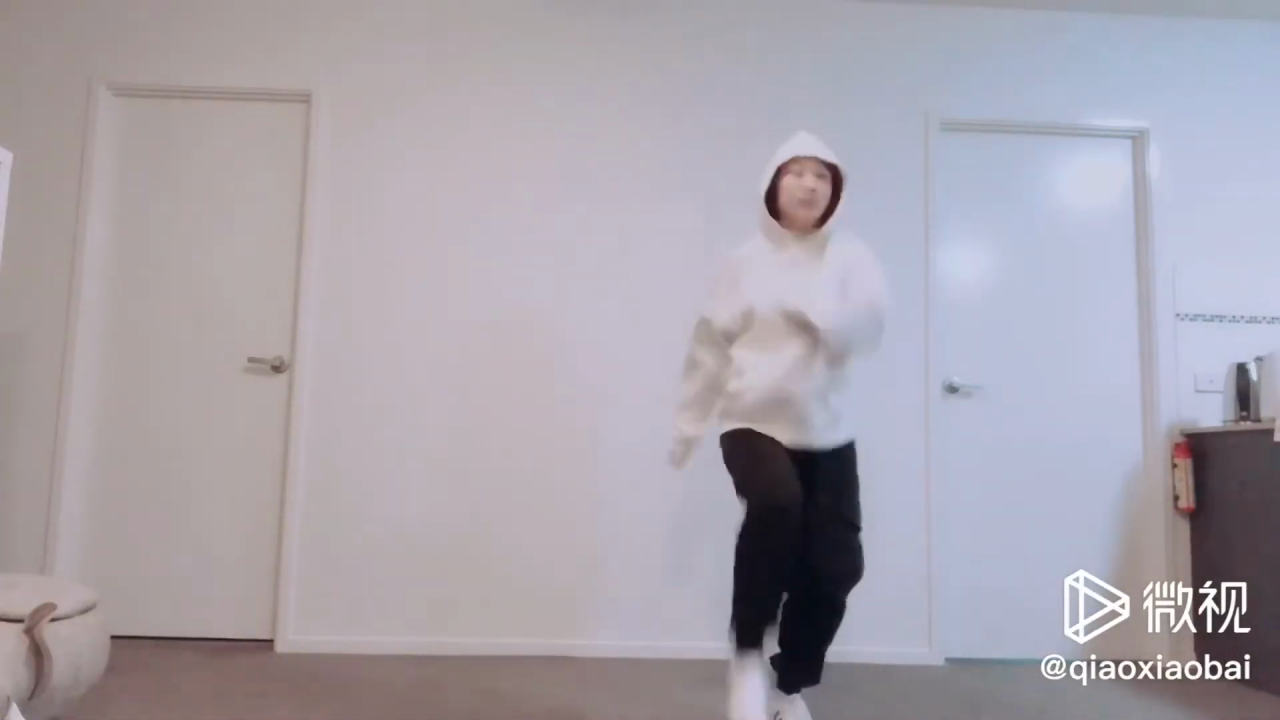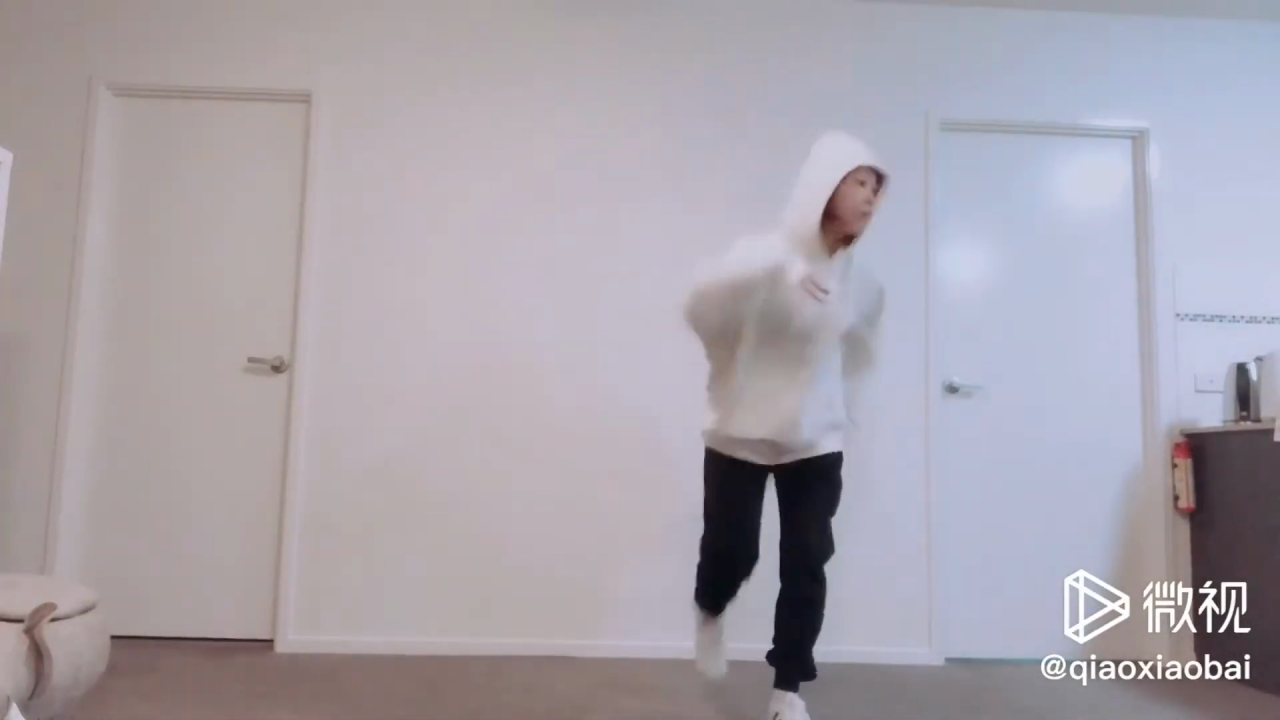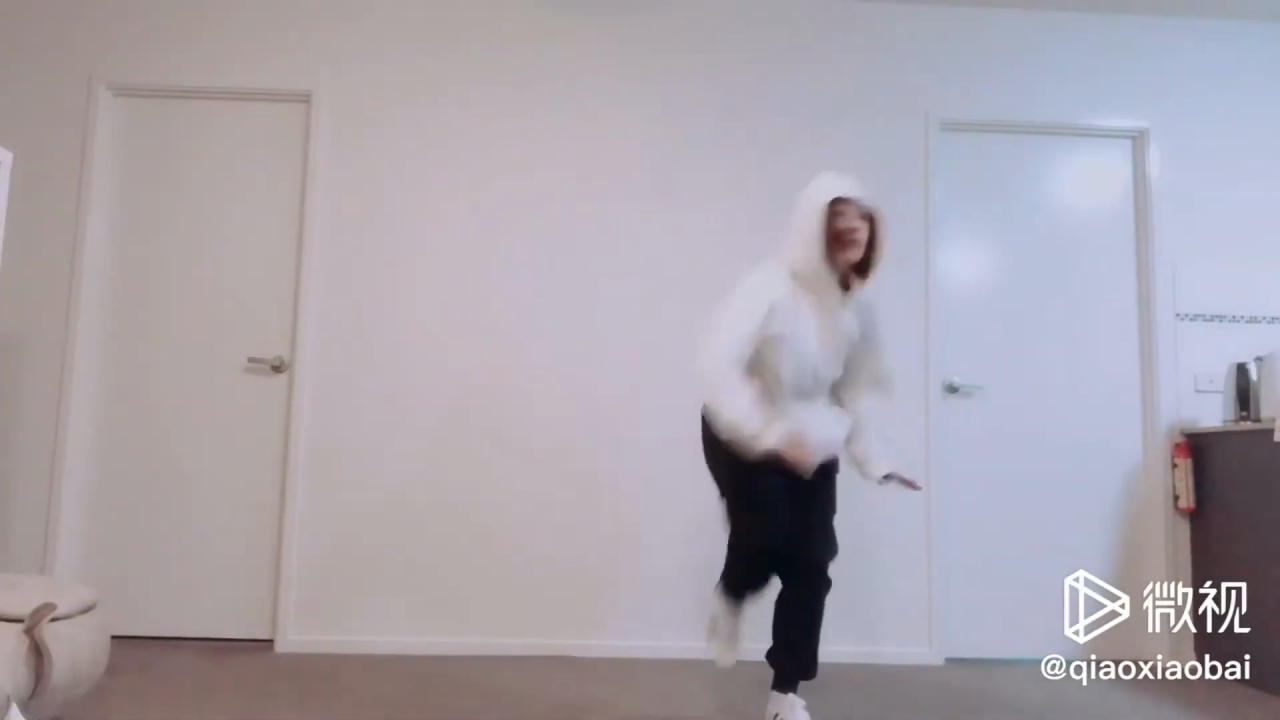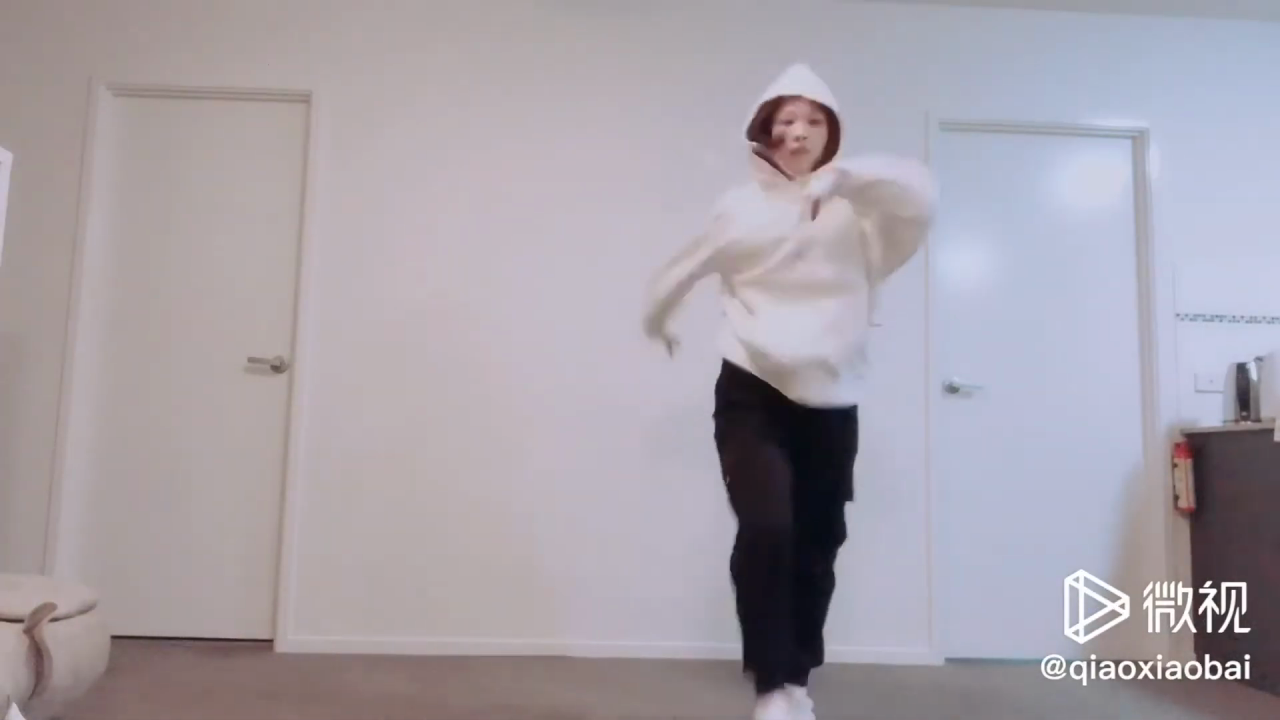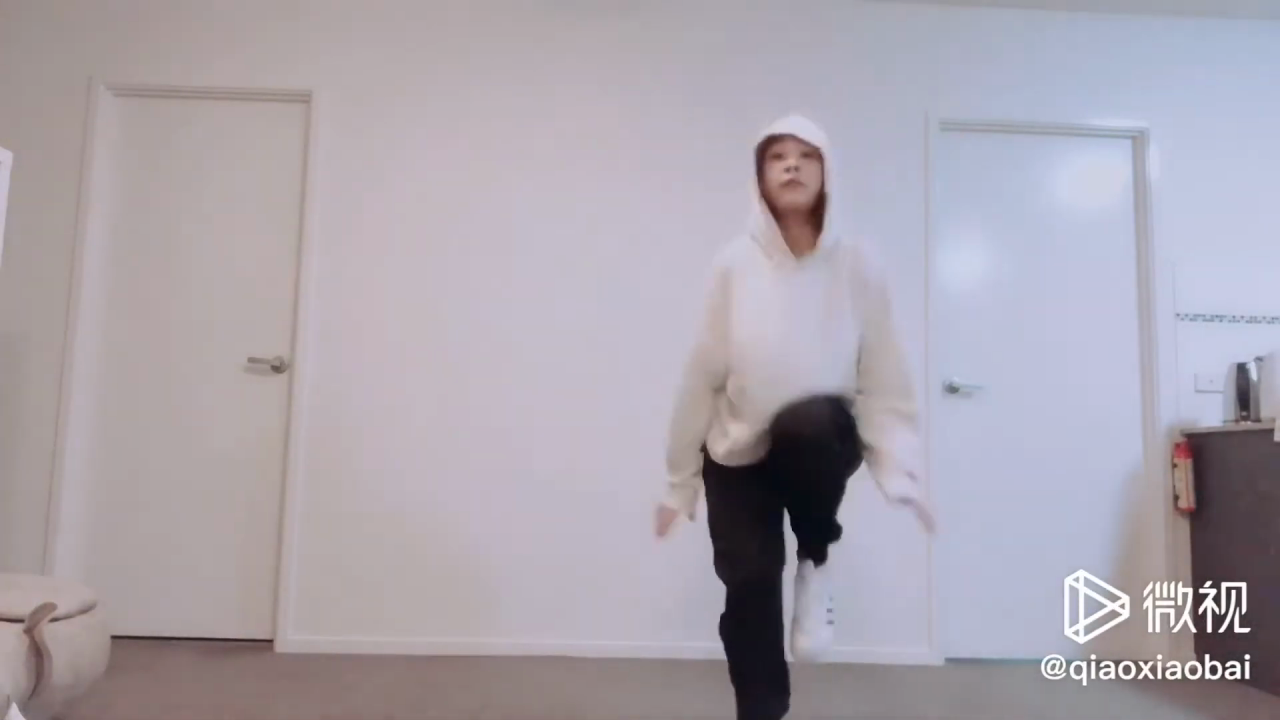
dt=0.3s
person 1, frame 1
left shoulder: (849, 258)
right shoulder: (744, 261)
left elbow: (866, 321)
right elbow: (709, 348)
left wrist: (815, 310)
right wrist: (688, 424)
left hip: (825, 438)
right hip: (753, 426)
left knee: (832, 572)
right knee: (775, 502)
right ankle: (748, 661)
person 1, frame 2
left shoulder: (862, 282)
right shoulder: (762, 257)
right elbow: (701, 312)
left wrist: (839, 410)
right wrist: (779, 265)
left hip: (816, 448)
right hip: (740, 441)
left knee: (806, 563)
right knee: (731, 548)
right ankle: (711, 617)
person 1, frame 3
left shoulder: (859, 312)
right shoulder: (771, 288)
left elbow: (856, 393)
right elbow: (718, 364)
left wrist: (872, 460)
right wrist: (769, 432)
left hip: (813, 449)
right hip: (743, 437)
left knee: (809, 571)
right knee: (765, 532)
right ankle: (729, 598)
person 1, frame 4
left shoulder: (860, 209)
right shoulder: (739, 205)
left elbow: (920, 195)
right elbow: (682, 269)
left wrist: (847, 175)
right wrist: (655, 319)
left hip: (829, 400)
right hip: (751, 390)
left knee: (817, 544)
right knee: (766, 528)
person 1, frame 5
left shoulder: (858, 268)
right shoulder: (735, 264)
left elbow: (886, 378)
right elbow: (703, 377)
left wrist: (901, 469)
right wrist: (679, 481)
left hip: (825, 435)
right hip: (742, 453)
left knee: (811, 425)
right knee: (750, 593)
left ankle: (815, 562)
